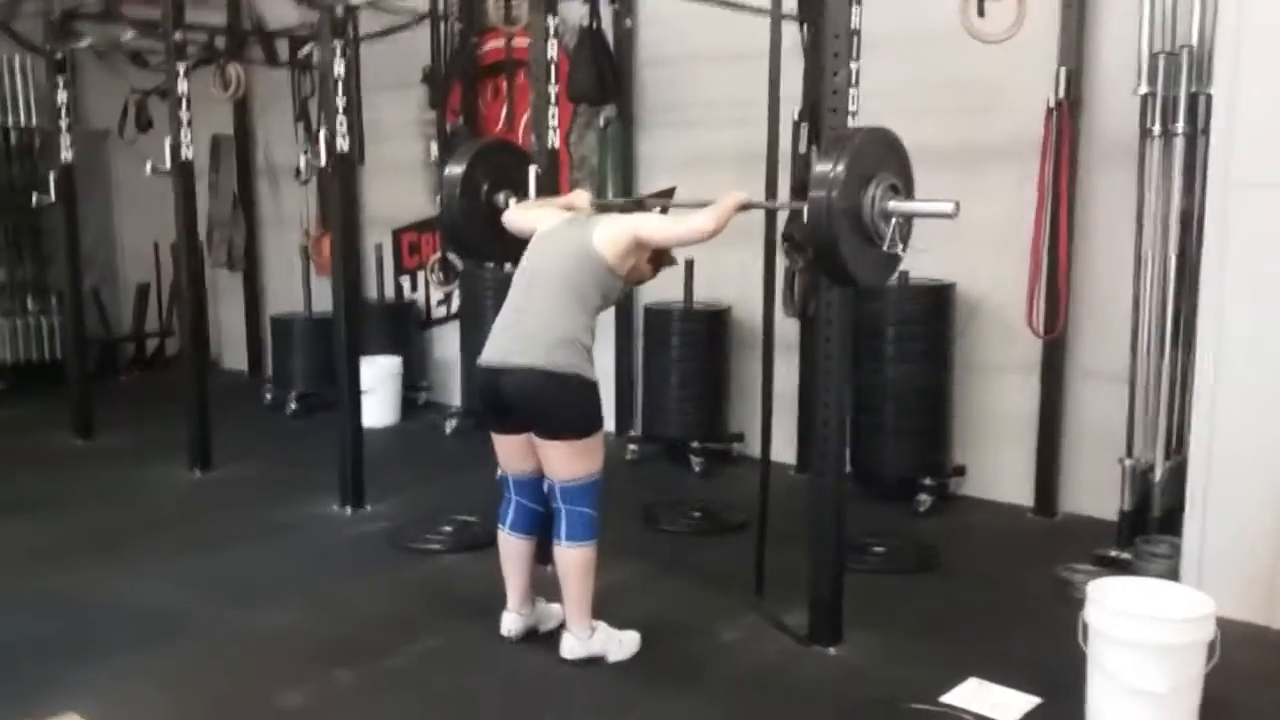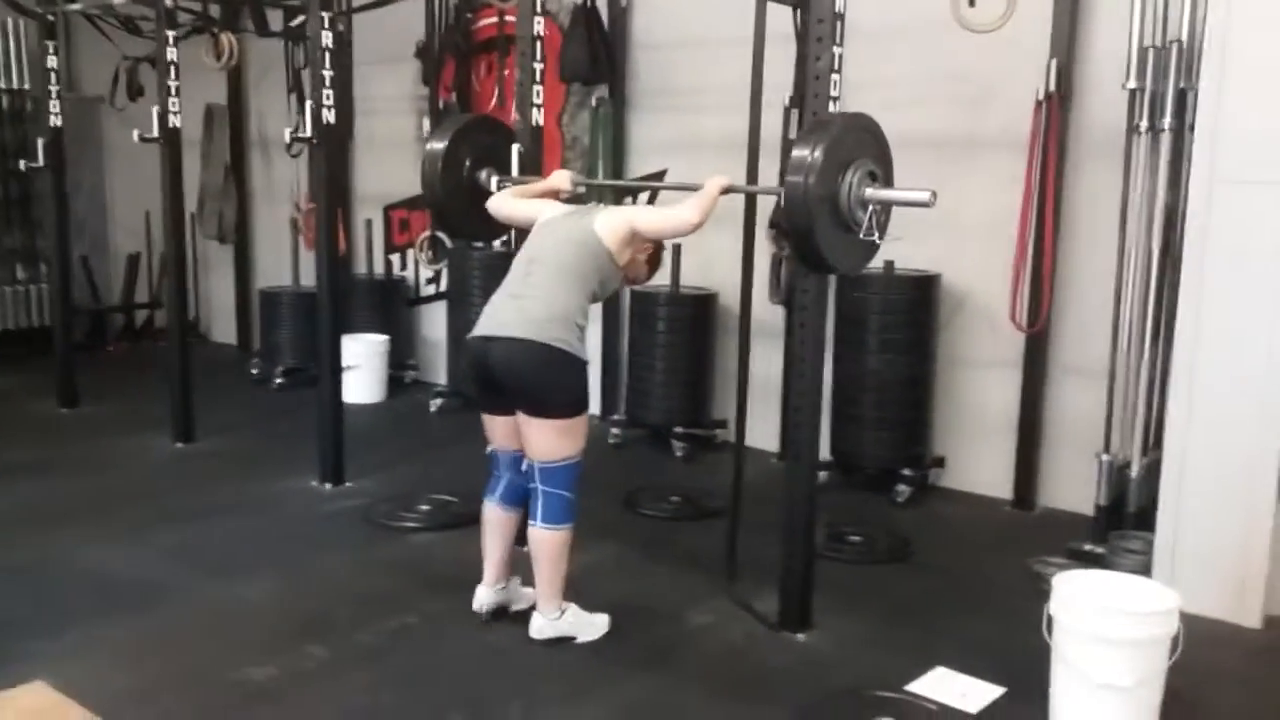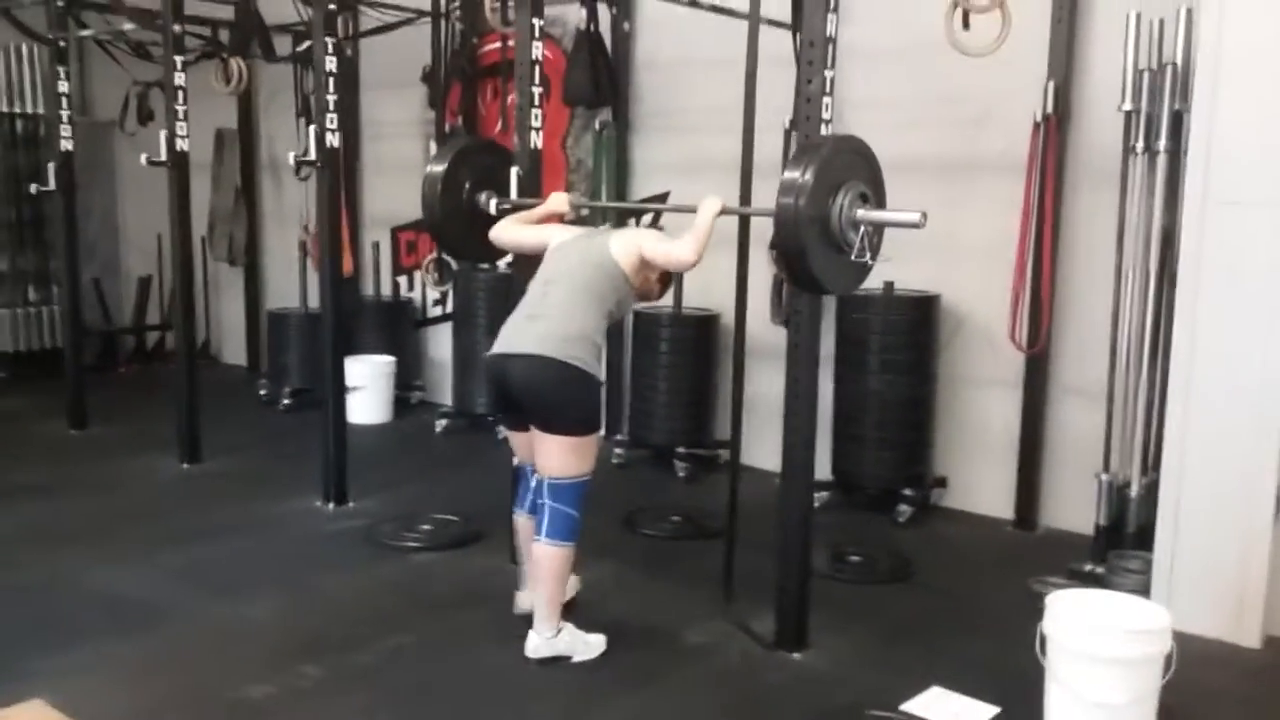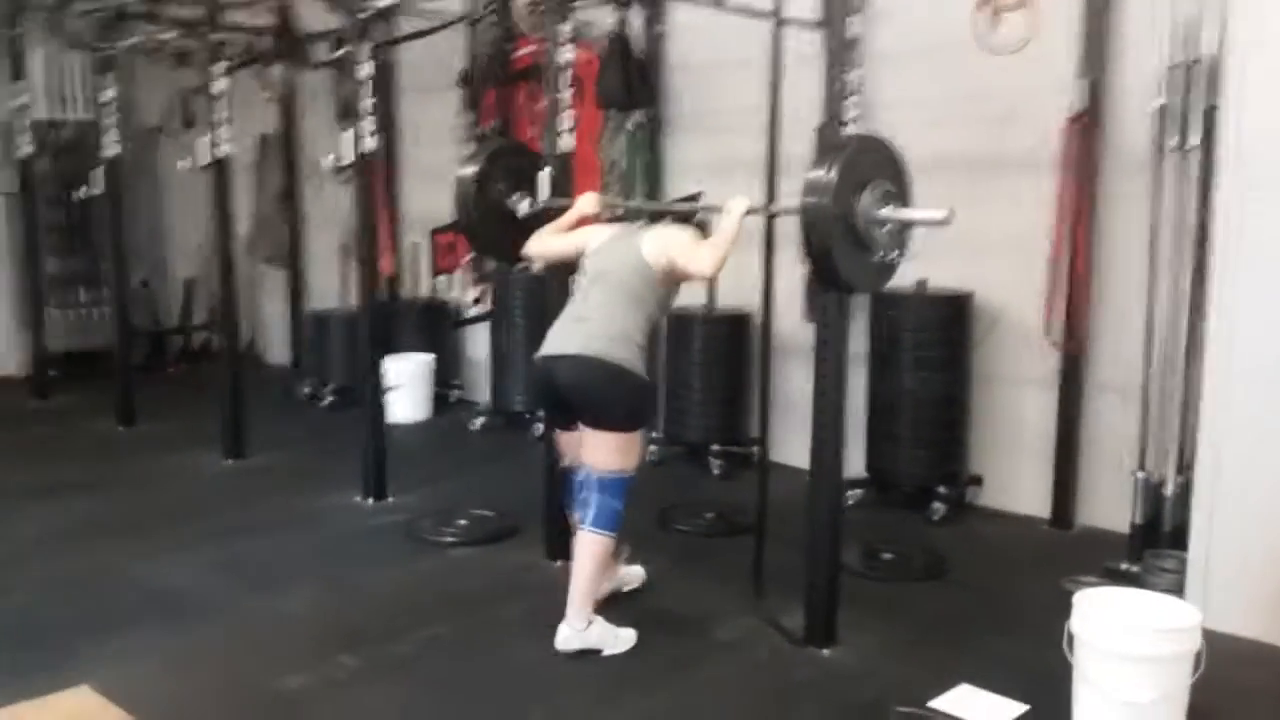
dt=0.2s
person 1, frame 1
left shoulder: (557, 222)
right shoulder: (628, 230)
left elbow: (512, 212)
right elbow: (702, 225)
left wrist: (570, 201)
right wrist: (732, 202)
left hip: (494, 369)
right hip: (553, 375)
left knee: (520, 496)
right knee: (576, 505)
left ankle: (518, 611)
right ankle: (582, 634)
person 1, frame 2
left shoulder: (556, 212)
right shoulder: (626, 223)
left elbow: (497, 202)
right elbow: (688, 218)
left wrist: (549, 184)
right wrist: (713, 189)
left hip: (485, 342)
right hip: (542, 351)
left knee: (510, 472)
right knee: (553, 484)
left ankle: (492, 586)
right ankle: (551, 614)
person 1, frame 3
left shoulder: (568, 235)
right shoulder: (639, 244)
left elbow: (500, 232)
right elbow: (686, 255)
left wrist: (548, 208)
right wrist: (707, 214)
left hip: (504, 358)
right hip: (558, 369)
left knee: (533, 481)
right knee: (560, 499)
left ankle: (534, 587)
right ankle: (548, 632)
person 1, frame 4
left shoulder: (603, 232)
right shoulder: (675, 238)
left elbow: (534, 248)
right elbow: (706, 264)
left wrist: (577, 212)
right wrist: (732, 218)
left hip: (552, 361)
right hip: (606, 369)
left knee: (584, 479)
right knee: (606, 493)
left ankle: (603, 573)
right ankle: (578, 624)
